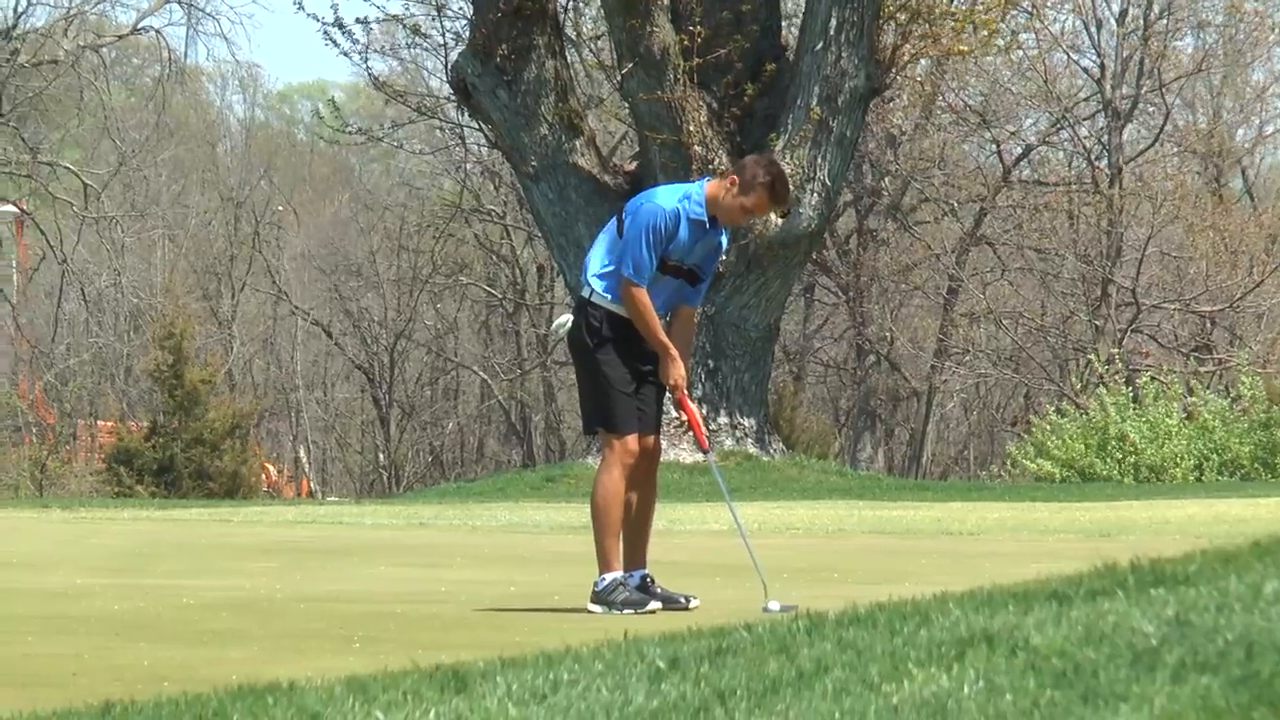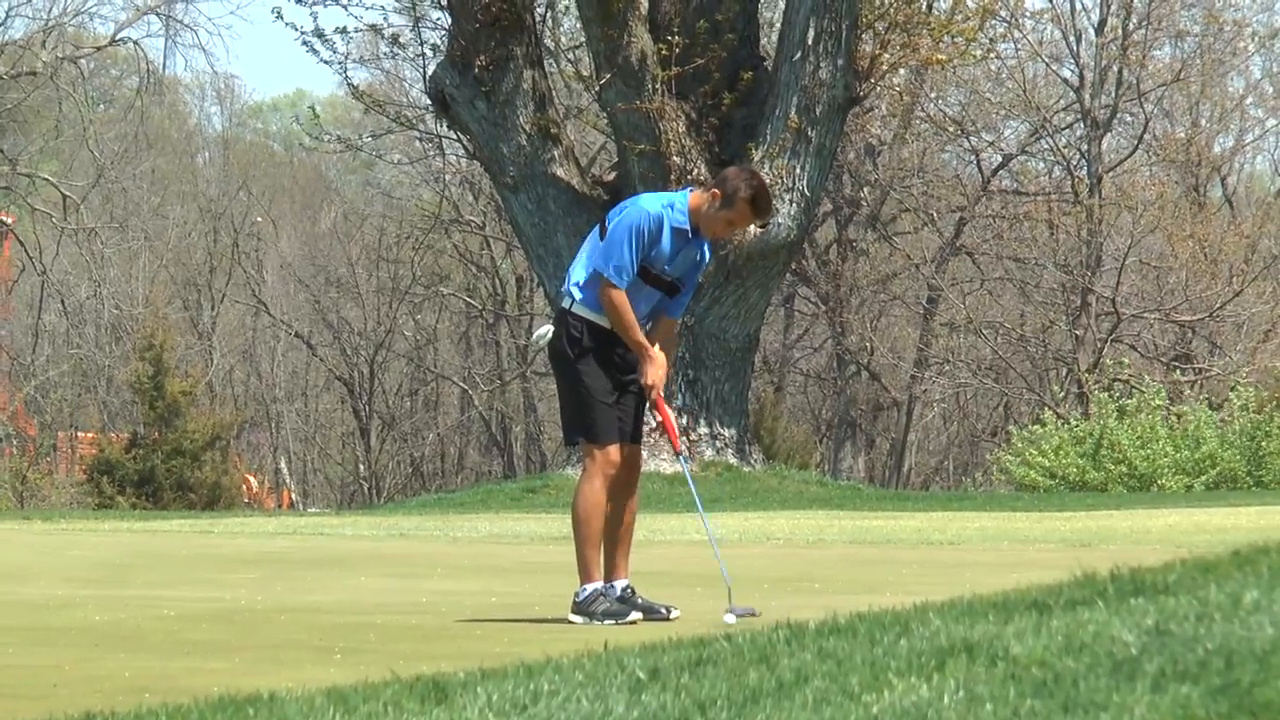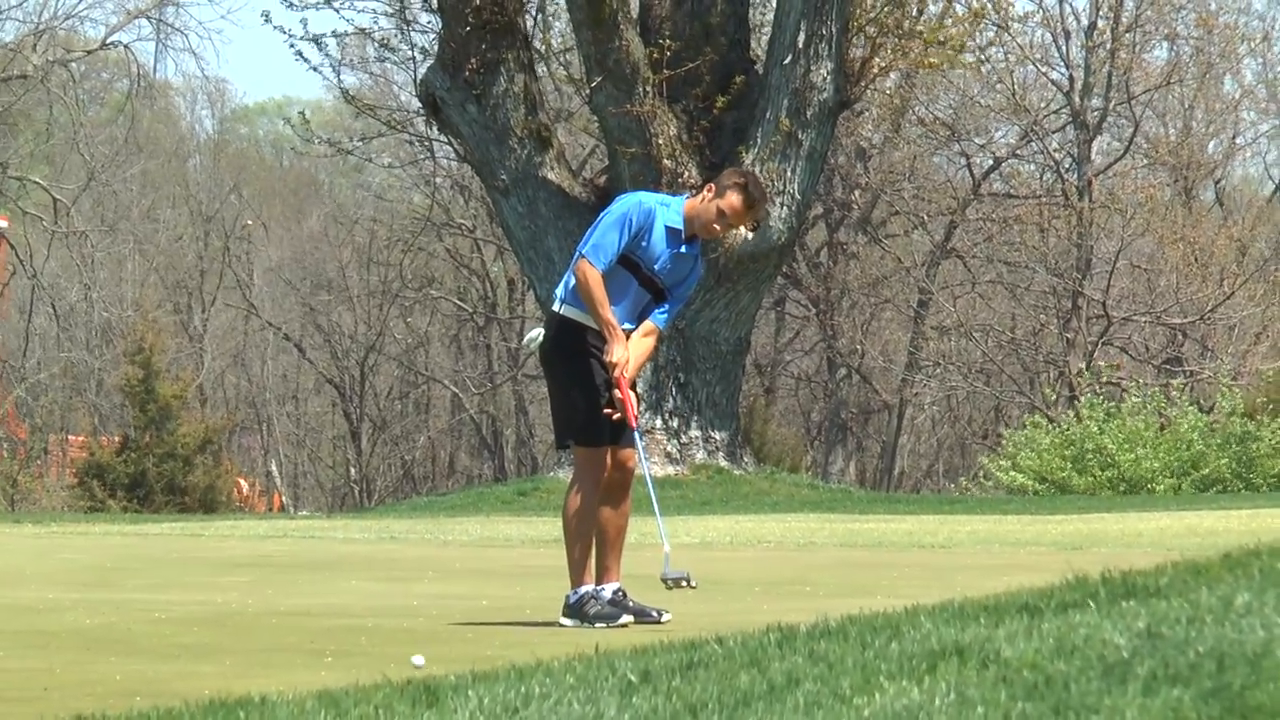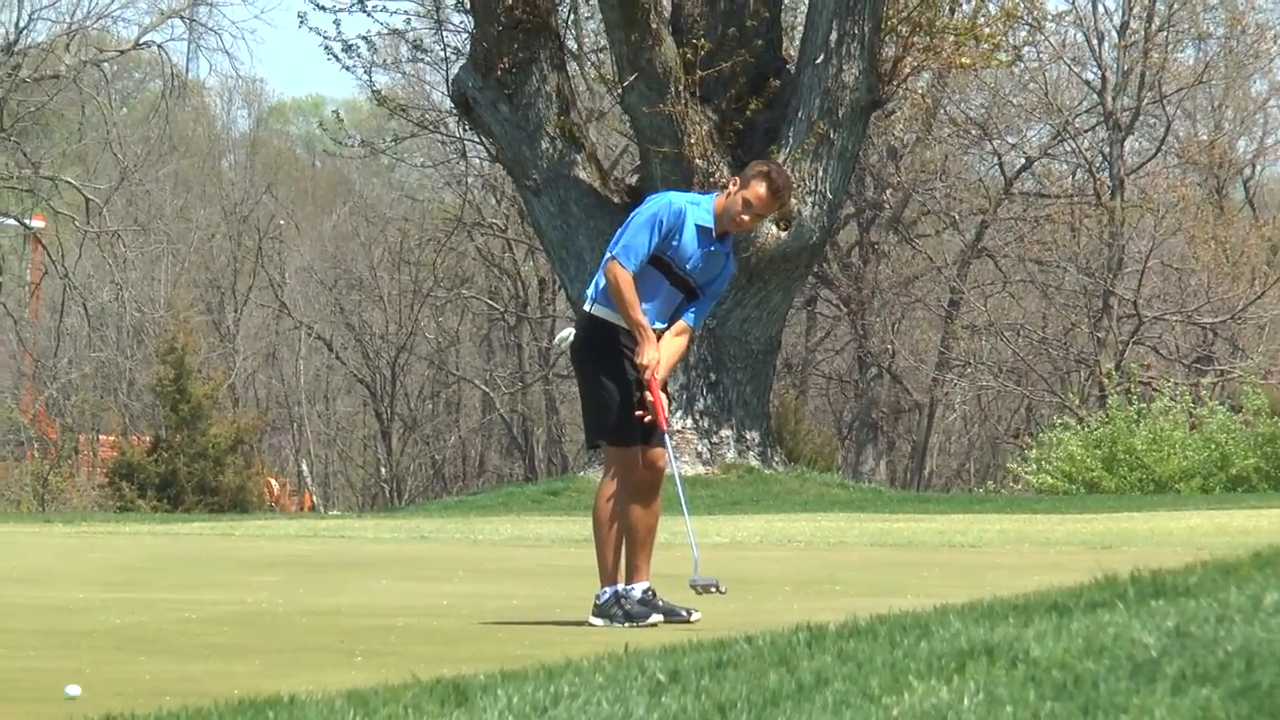
dt=1s
person 1, frame 1
left shoulder: (717, 238)
right shoulder: (660, 207)
left elbow: (685, 311)
right elbow: (631, 287)
left wrist: (679, 380)
right wrist: (668, 356)
left hip: (645, 334)
right hip: (604, 324)
left knee: (648, 454)
right knee: (622, 450)
left ankle: (637, 578)
right ankle: (608, 583)
person 1, frame 2
left shoulder: (699, 253)
right shoulder: (646, 213)
left elbow: (665, 324)
right elbow: (610, 289)
left wrist: (657, 388)
right wrist: (646, 355)
left hip: (627, 344)
right hip: (584, 334)
left knee: (629, 464)
right knee: (602, 461)
left ankle: (618, 587)
right ankle: (588, 593)
person 1, frame 3
left shoulder: (692, 265)
right shoulder: (639, 208)
left elbow: (650, 328)
right elbow: (586, 267)
left wrist: (626, 379)
right wrist: (614, 338)
left hip: (618, 347)
right hip: (575, 333)
left knee: (623, 465)
right knee: (593, 463)
left ankle: (609, 590)
right ankle: (580, 596)
person 1, frame 4
left shoulder: (724, 264)
right shoulder: (669, 208)
left elbow: (682, 328)
right elbow: (617, 268)
left wrist: (657, 380)
right wrist: (644, 338)
left hip: (648, 346)
right hip: (605, 334)
left knee: (652, 466)
right knee: (623, 464)
left ankle: (638, 589)
right ankle: (608, 596)
